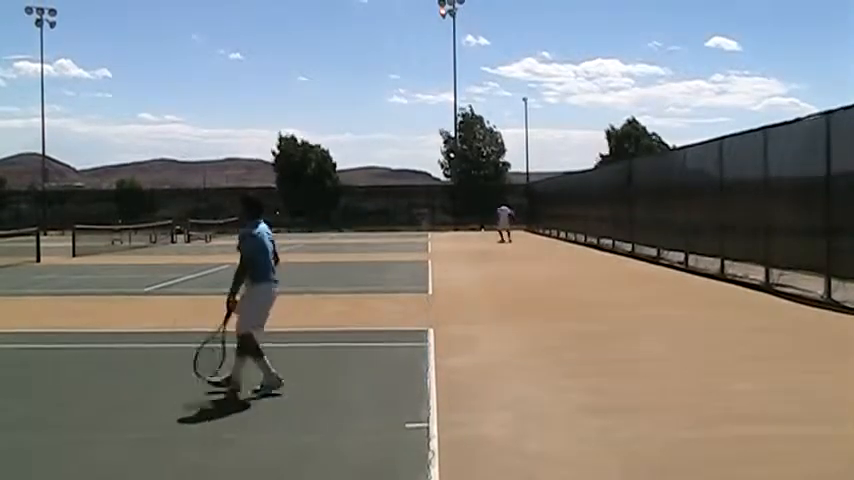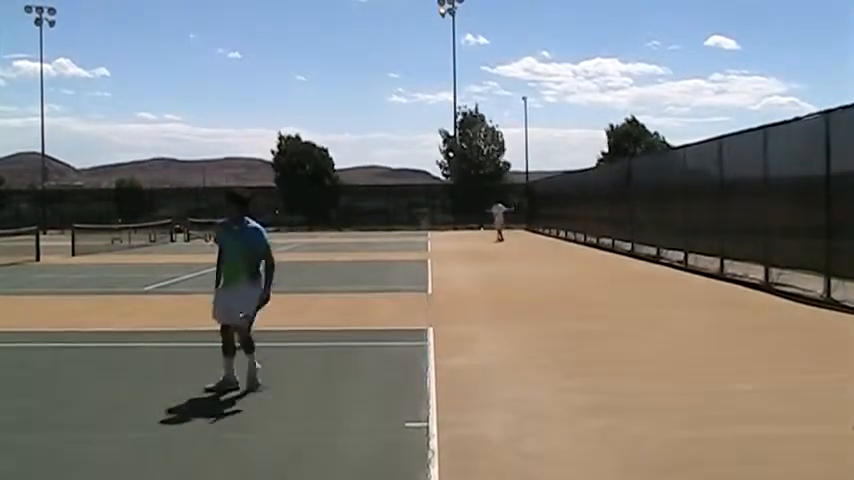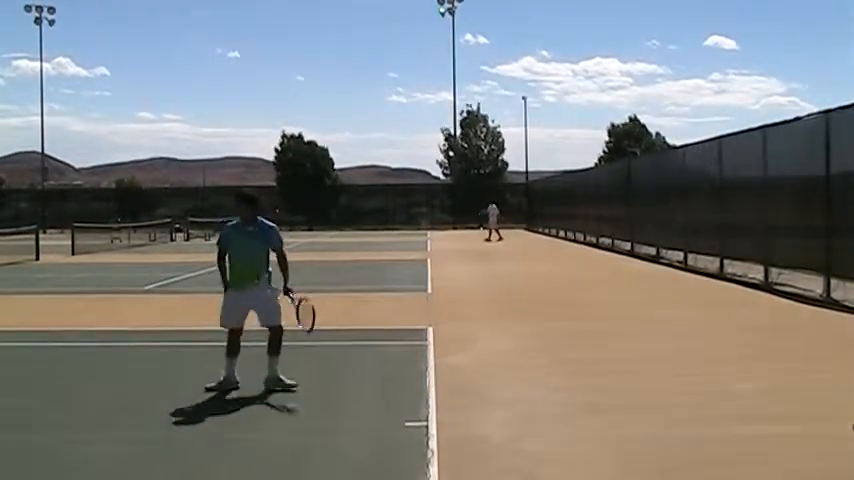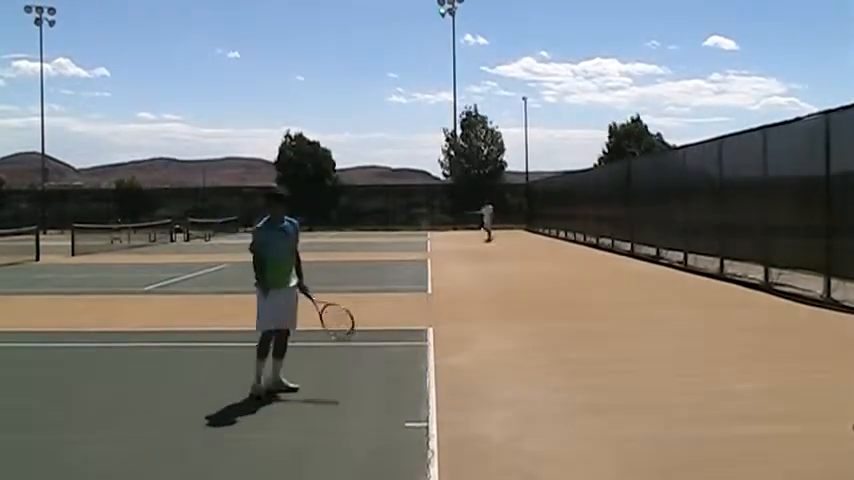
dt=0.3s
person 1, frame 1
left shoulder: (248, 234)
right shoulder: (263, 229)
left elbow: (244, 267)
right elbow: (275, 259)
left wrist: (232, 294)
left hip: (259, 288)
right hip: (268, 287)
left knee: (245, 334)
right knee: (244, 332)
left ankle: (271, 378)
right ankle: (235, 378)
person 1, frame 2
left shoulder: (255, 231)
right shoulder: (223, 228)
left elbow: (269, 261)
left wrist: (267, 289)
right wrist: (218, 281)
left hip: (249, 287)
right hip: (227, 287)
left knee: (243, 330)
right knee: (226, 330)
left ankle: (252, 369)
right ankle: (229, 377)
person 1, frame 3
left shoulder: (269, 229)
right shoulder: (229, 231)
left elbow: (280, 256)
right elbow: (221, 257)
left wrist: (286, 282)
right wrist: (225, 283)
left hip: (262, 287)
right hip: (237, 289)
left knee: (276, 328)
right knee: (234, 332)
left ankle: (273, 375)
right ankle: (229, 378)
person 1, frame 4
left shoulder: (292, 226)
right shoulder: (261, 230)
right elbow: (257, 262)
left wrist: (300, 279)
right wrist: (264, 287)
left hip: (288, 287)
right hip: (270, 289)
left knee: (284, 331)
right knee: (269, 332)
left ankle: (276, 378)
right ankle: (258, 381)
